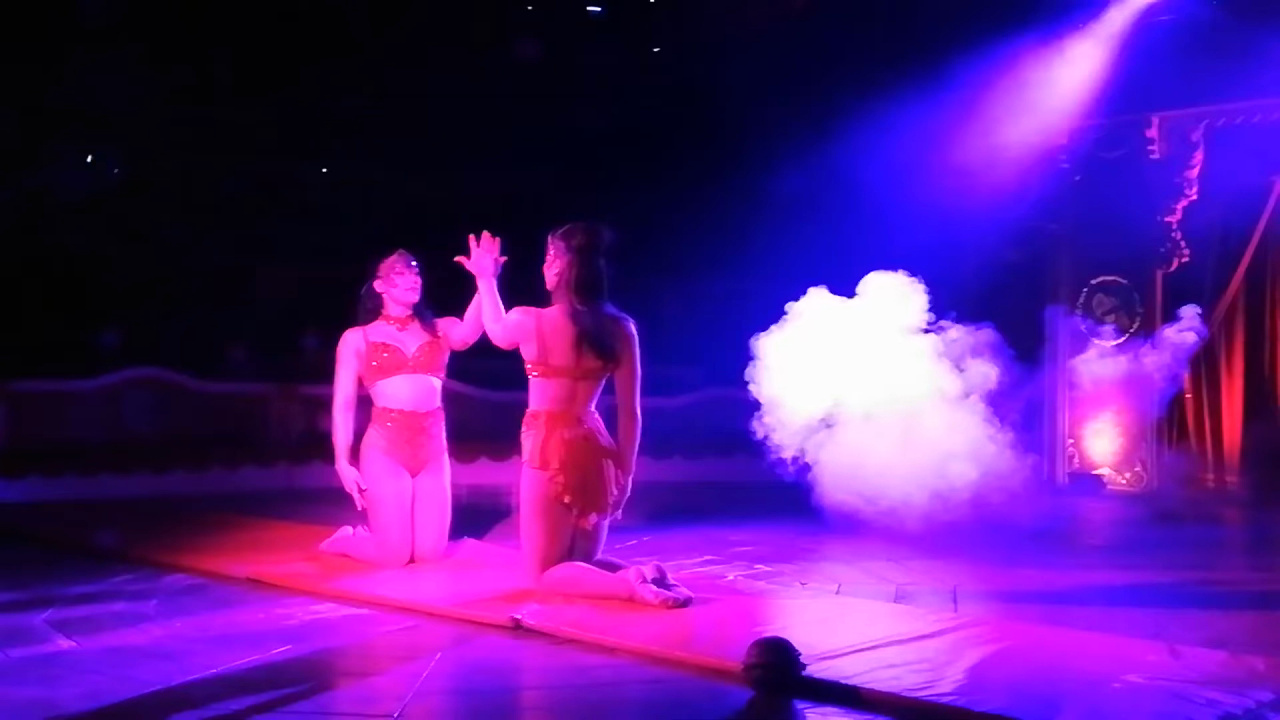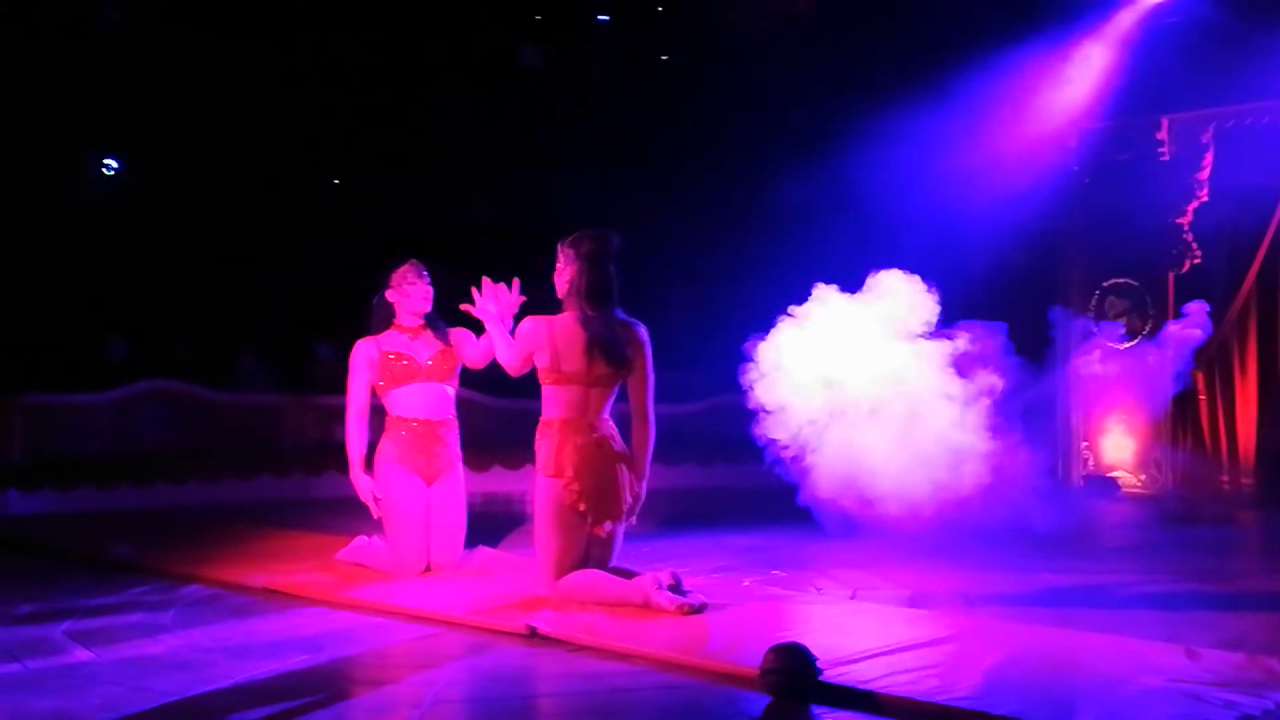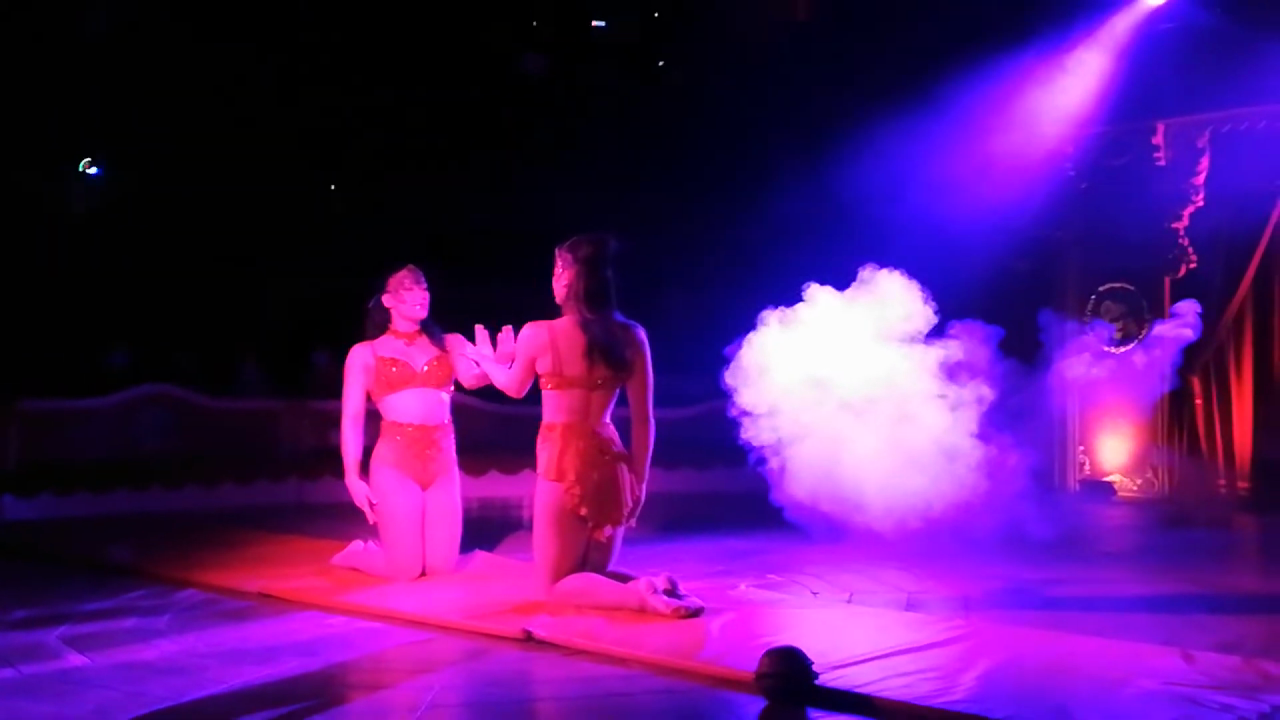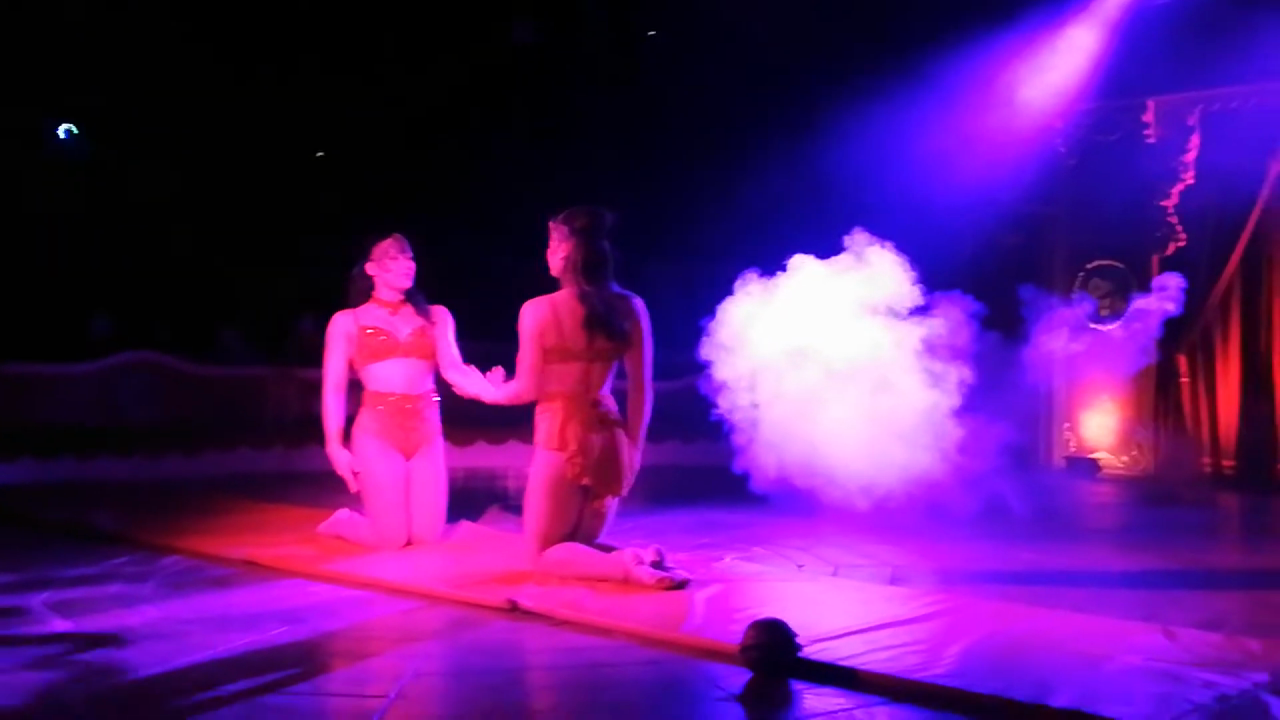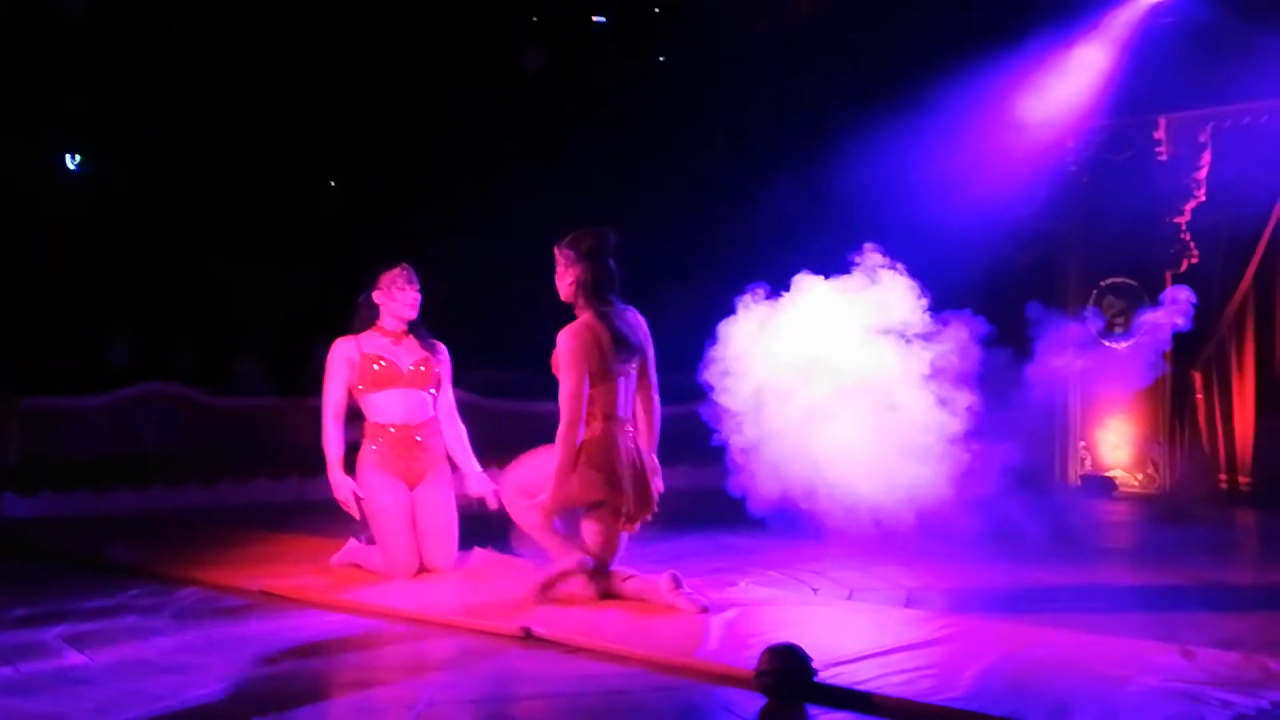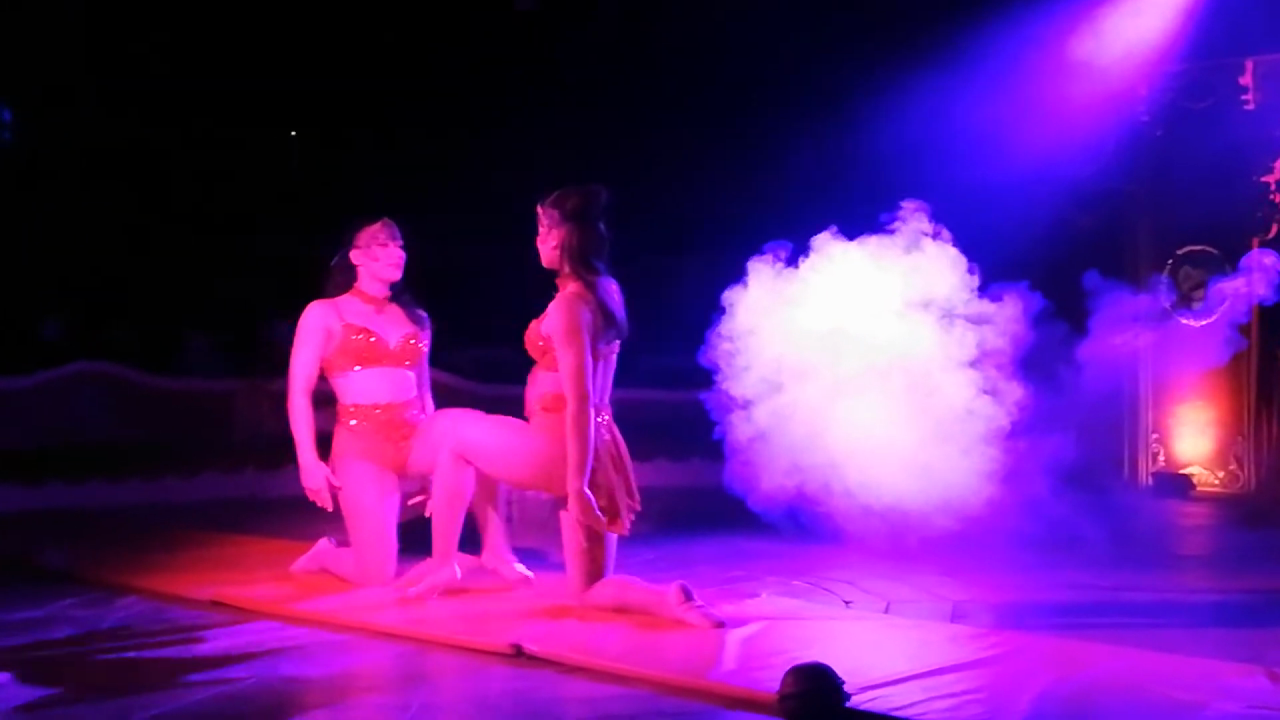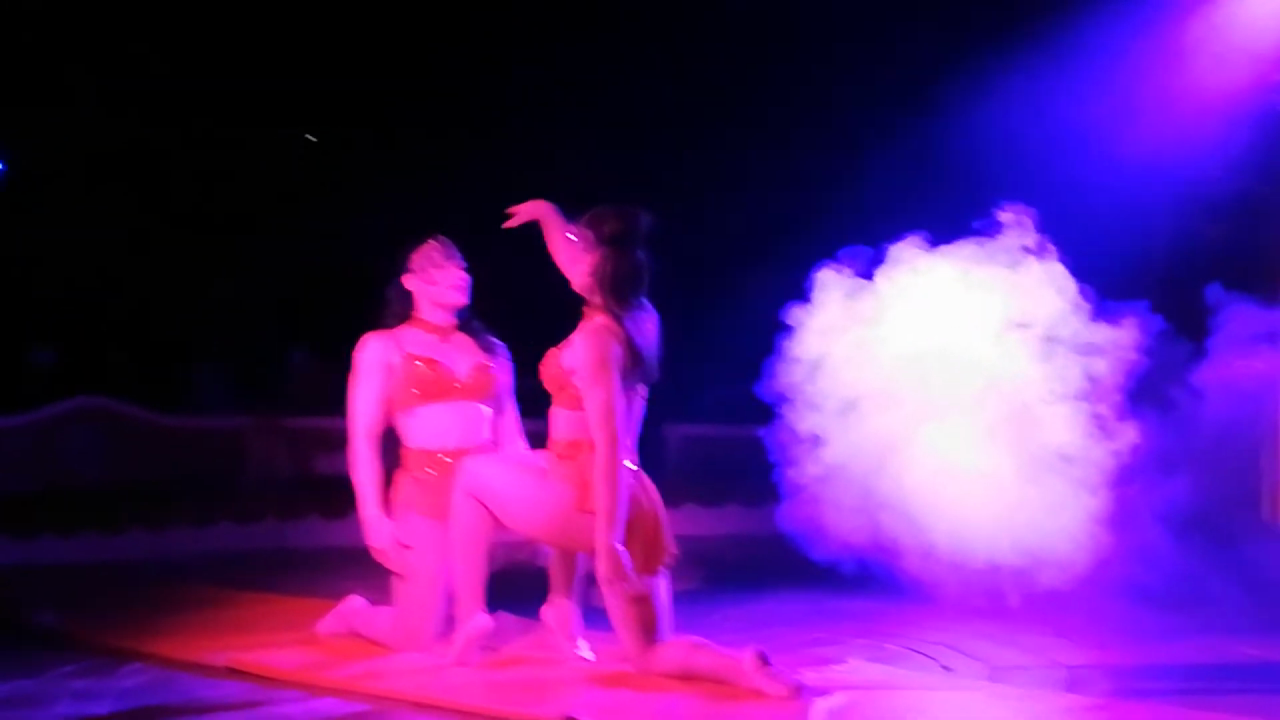
dt=0.4s
person 1, frame 1
left shoulder: (527, 321)
right shoulder: (620, 328)
left elbow: (498, 334)
right elbow: (630, 413)
left wrist: (485, 279)
right wrist: (625, 473)
left hip: (549, 452)
right hip: (596, 452)
left knee: (546, 572)
right knee: (583, 561)
left ankle: (628, 585)
right ankle: (643, 574)
person 1, frame 2
left shoulder: (537, 329)
right shoulder: (632, 334)
left elbow: (514, 365)
right elbow: (644, 418)
left wrist: (495, 325)
right wrist: (639, 479)
left hip: (562, 459)
right hip: (610, 458)
left knee: (561, 580)
right knee: (597, 570)
left ankle: (644, 592)
right ankle: (658, 581)
person 1, frame 3
left shoulder: (538, 335)
right shoulder: (631, 337)
left elbow: (514, 387)
right elbow: (644, 420)
left wrist: (487, 360)
right wrist: (638, 480)
left hip: (564, 465)
right hip: (611, 464)
left knee: (557, 584)
right knee: (594, 574)
left ankle: (640, 595)
right ankle: (654, 586)
person 1, frame 4
left shoulder: (540, 310)
right shoulder: (631, 307)
left elbow: (527, 389)
right elbow: (641, 390)
left wrist: (487, 391)
right wrist: (633, 448)
left hip: (563, 438)
right hip: (609, 436)
left knee: (545, 553)
right knee: (581, 546)
left ankle: (626, 566)
right ankle: (642, 559)
person 1, frame 5
left shoulder: (575, 336)
right shoulder: (633, 321)
left elbow: (573, 422)
right elbow: (650, 400)
left wrist: (553, 489)
right wrist: (648, 460)
left hip: (594, 457)
right hip: (630, 457)
left knee: (514, 482)
right knee: (594, 578)
left ankle: (569, 559)
right ankle: (657, 587)
person 1, frame 6
left shoulder: (567, 307)
right shoulder: (606, 290)
left elbow: (579, 403)
left wrist: (576, 486)
left hip: (563, 449)
right hip: (603, 451)
left knee: (454, 435)
right knee: (590, 589)
left ankle: (444, 564)
right ankle: (668, 600)
person 1, frame 7
left shoulder: (595, 339)
right shoulder: (640, 318)
left elbow: (609, 445)
right elbow: (580, 270)
left wrist: (606, 540)
right wrist: (549, 216)
left hip: (587, 503)
right hip: (631, 506)
left knee: (473, 475)
right knee: (653, 655)
left ankle: (469, 617)
right ankle: (741, 668)
person 2, frame 1
left shoulder: (440, 329)
right shoulder: (357, 338)
left elbow: (467, 335)
right elbow: (343, 404)
right wrist: (342, 462)
left hip: (432, 448)
right hip: (384, 448)
left knee: (430, 553)
right knee: (393, 555)
left ankle: (366, 533)
right ankle: (346, 539)
person 2, frame 2
left shoulder: (455, 338)
right shoulder: (370, 348)
left elbow: (479, 357)
right elbow: (356, 414)
left wrist: (500, 324)
right wrist: (358, 472)
left hip: (447, 457)
right hip: (399, 457)
left knee: (446, 562)
right knee: (410, 564)
left ankle: (386, 543)
right ankle: (363, 548)
person 2, frame 3
left shoulder: (451, 344)
right shoulder: (365, 353)
left elbow: (471, 378)
right elbow: (352, 419)
right wrist: (352, 477)
left hip: (443, 461)
right hip: (394, 461)
left knee: (443, 566)
right knee: (405, 569)
left ankle: (385, 547)
right ankle: (358, 553)
person 2, frame 4
left shoulder: (435, 316)
right shoulder: (347, 321)
left elbow: (451, 368)
right elbow: (334, 388)
left wrist: (482, 386)
right wrist: (335, 445)
left hip: (426, 430)
right hip: (377, 431)
left knee: (427, 536)
right knee: (391, 538)
left ankle: (372, 517)
right ankle: (344, 522)
person 2, frame 5
left shoulder: (435, 351)
right shoulder: (348, 348)
left elbow: (448, 417)
right elbow: (332, 416)
left wrist: (472, 471)
right wrist: (336, 472)
left hip: (431, 460)
right hip: (380, 461)
left knee: (442, 563)
right knee: (403, 567)
right ankle: (357, 551)
person 2, frame 6
left shoulder: (417, 319)
right shoulder: (324, 314)
right elbow: (299, 393)
right wrist: (308, 459)
left hip: (416, 436)
right hip: (360, 444)
right knee: (377, 575)
left ankle: (496, 548)
right ankle: (326, 555)
person 2, frame 7
left shoulder: (491, 350)
right shoulder: (381, 347)
left elbow: (510, 433)
right elbow: (362, 438)
right wrist: (371, 515)
right hip: (427, 492)
right knee: (413, 640)
left ankle: (562, 612)
right ankle: (357, 615)
